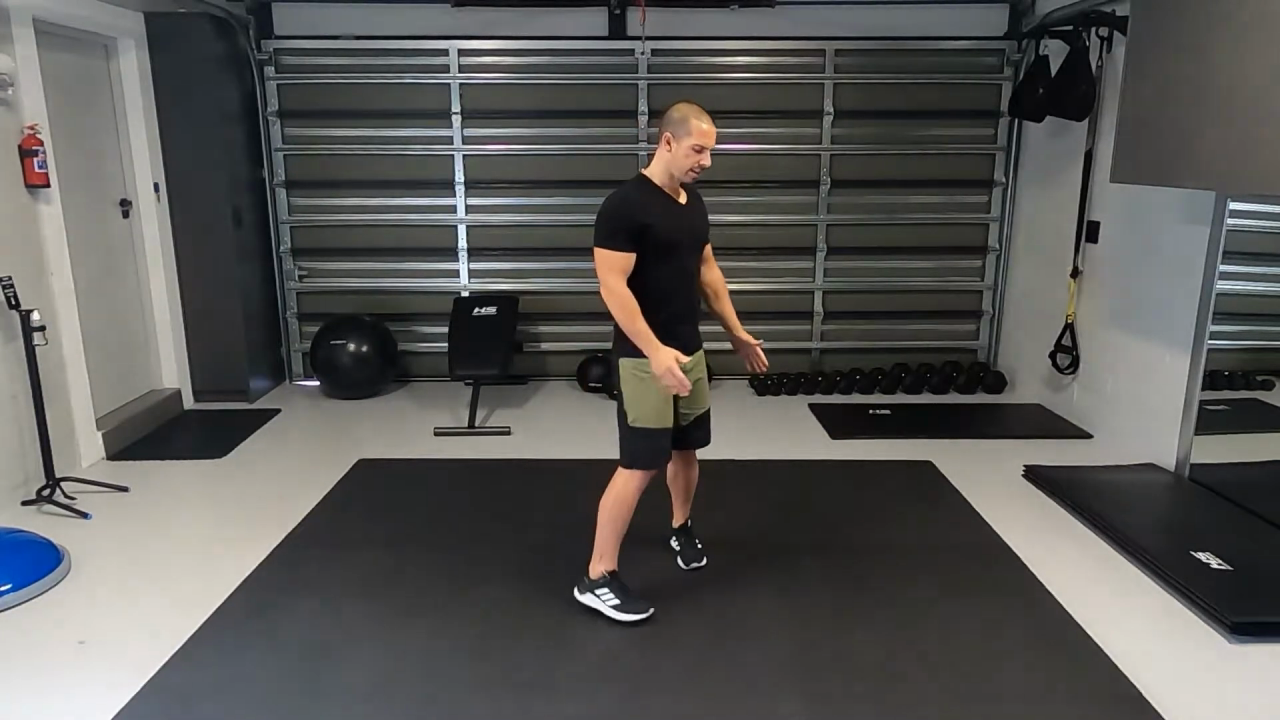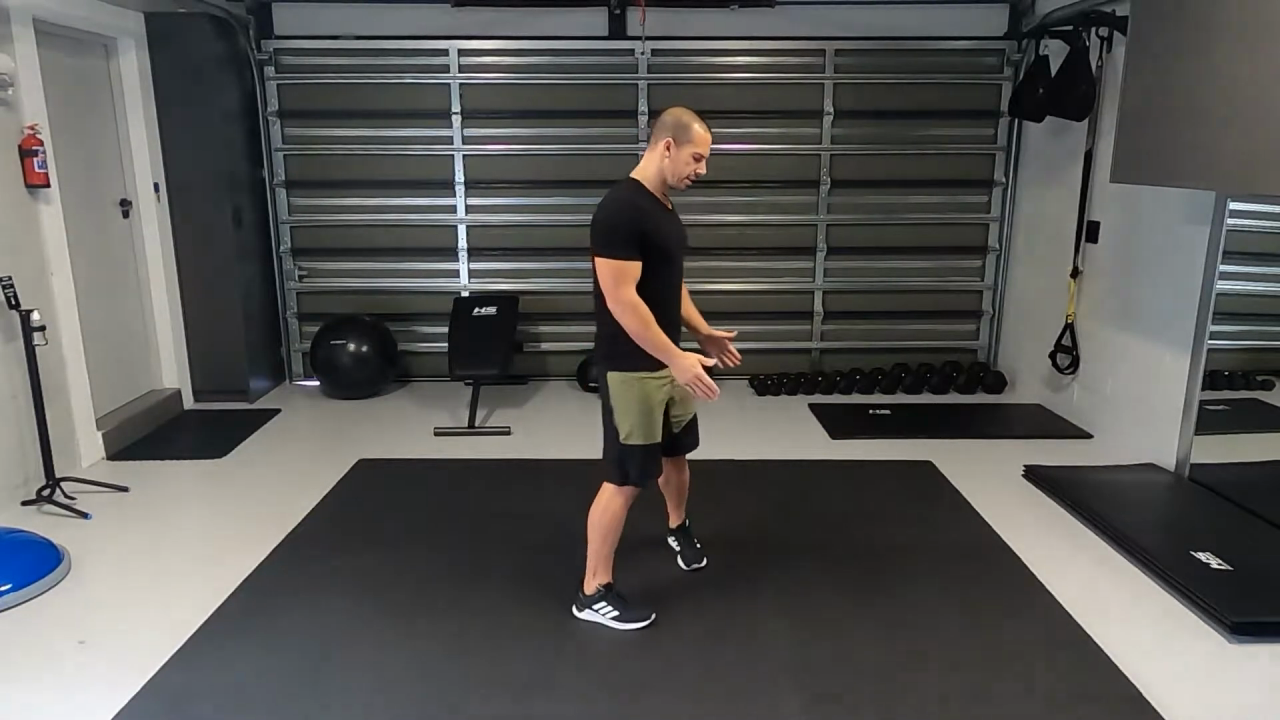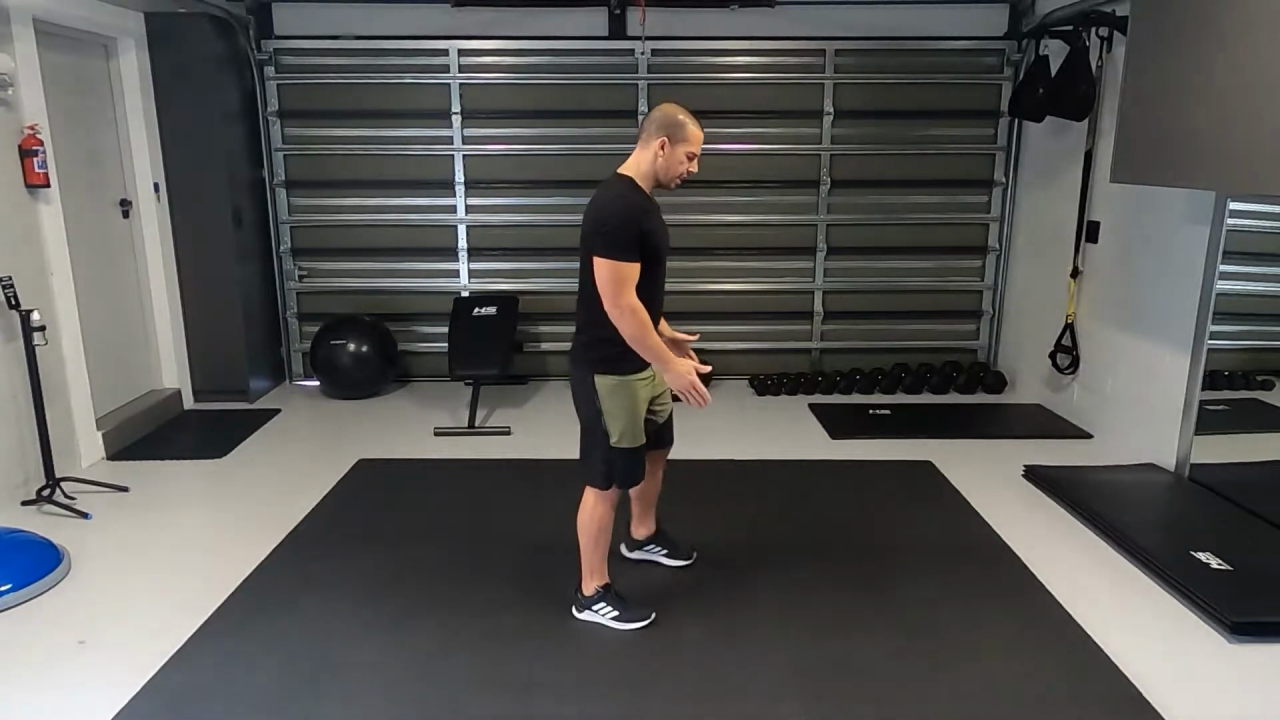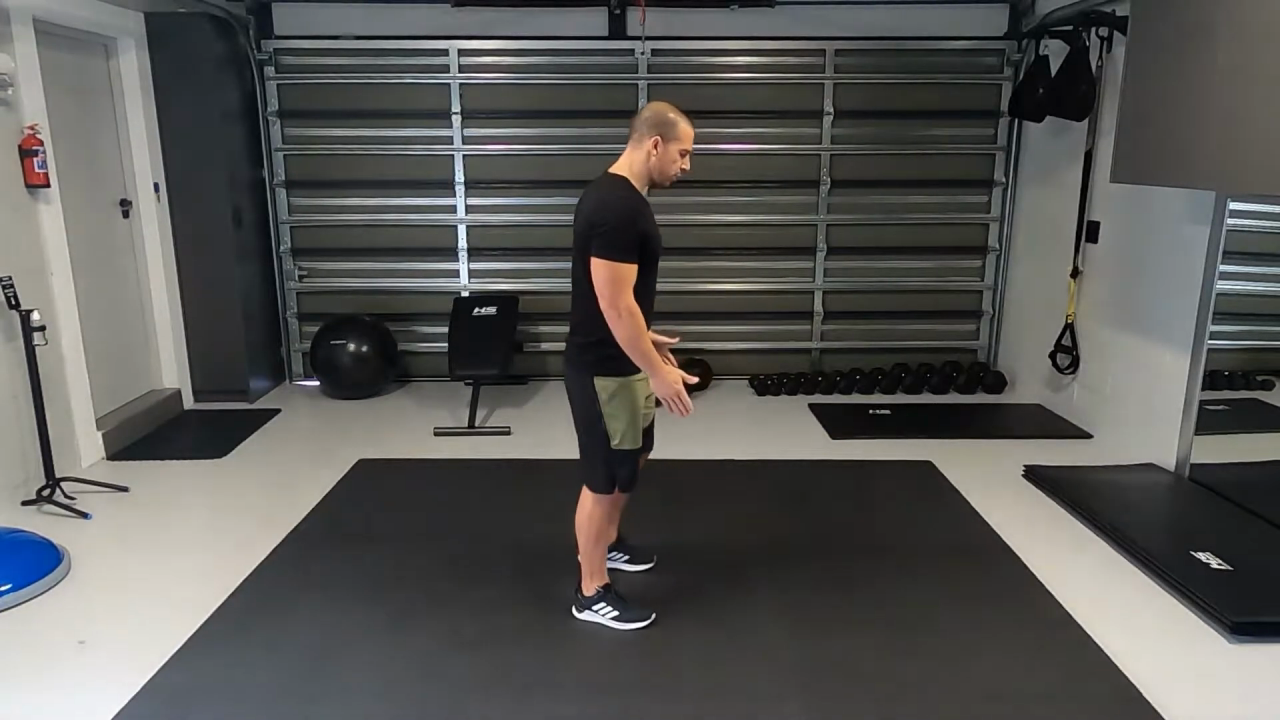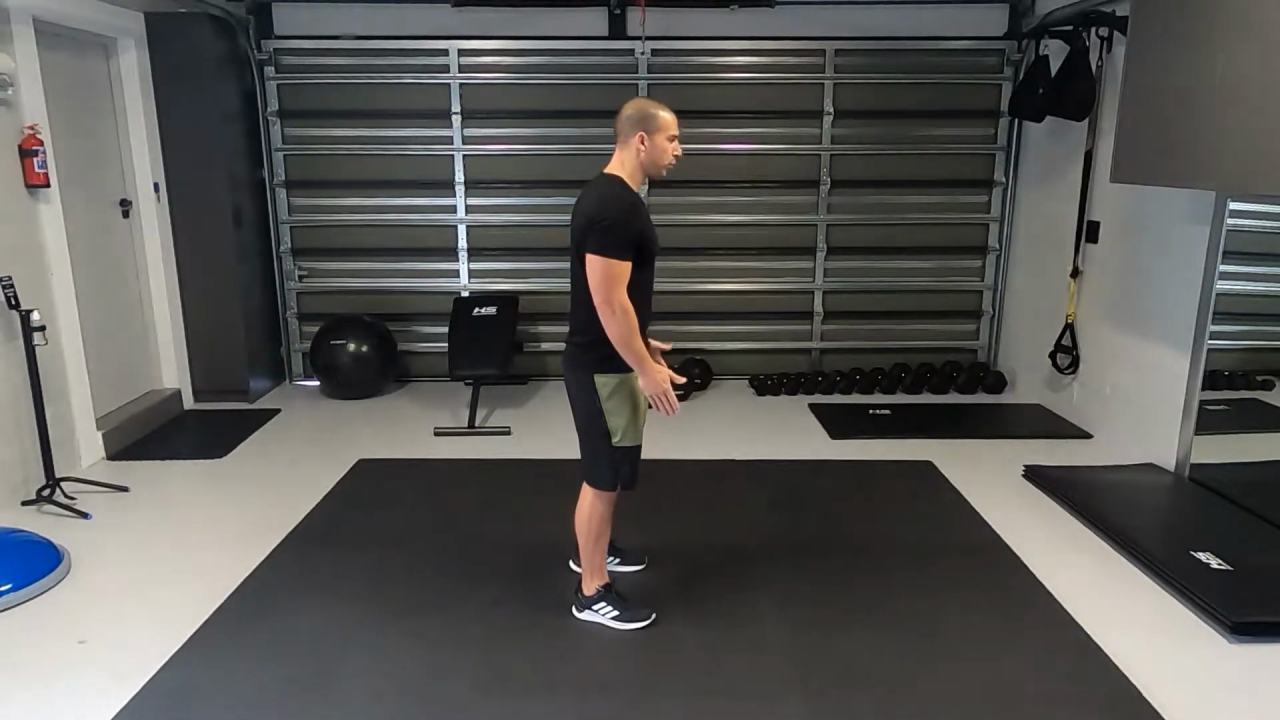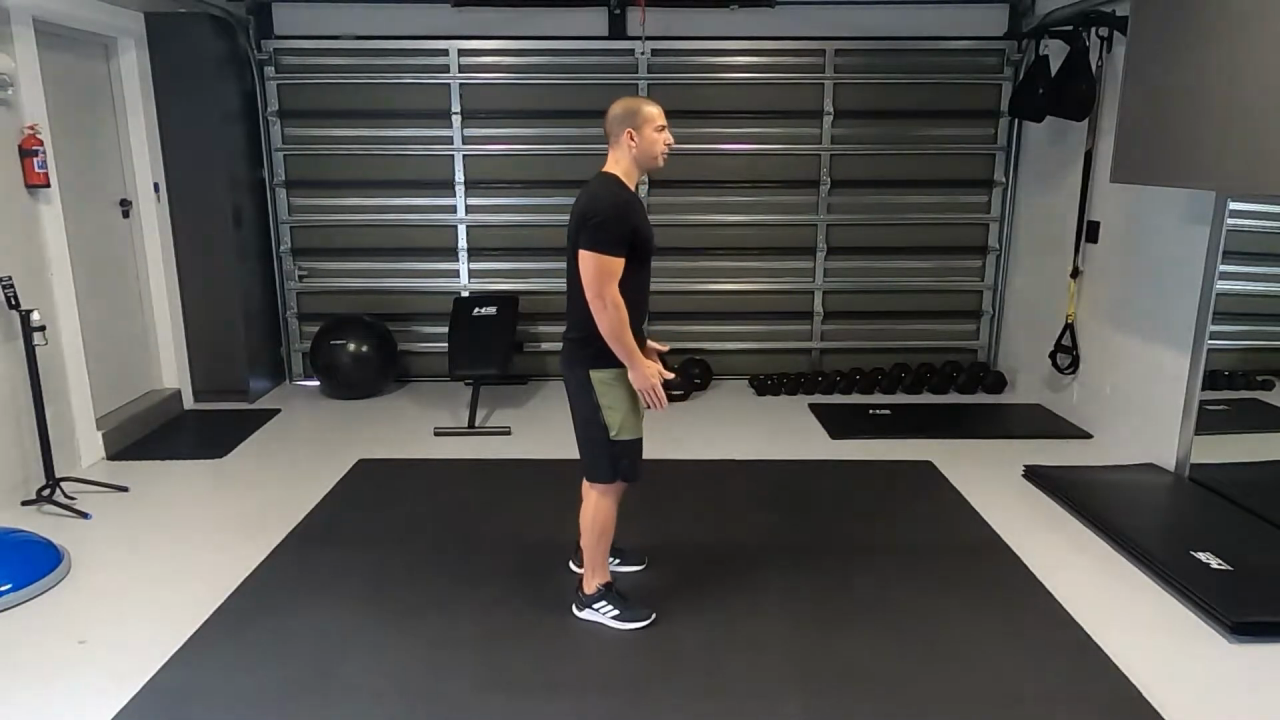
dt=0.2s
person 1, frame 1
left shoulder: (693, 201)
right shoulder: (625, 204)
left elbow: (706, 271)
right elbow: (613, 286)
left wrist: (735, 331)
right wrist: (653, 352)
left hip: (685, 350)
right hip: (644, 356)
left knee: (685, 448)
right knee: (640, 464)
left ankle: (681, 528)
right ankle: (598, 577)
person 1, frame 2
left shoulder: (661, 203)
right shoulder: (622, 210)
right elbow: (620, 298)
left wrist: (701, 332)
right wrist: (676, 359)
left hip: (662, 360)
right hip: (629, 367)
left knee: (676, 452)
right knee: (626, 478)
left ankle: (677, 527)
right ankle: (594, 592)
person 1, frame 3
left shoulder: (634, 198)
right shoulder: (620, 209)
right elbow: (618, 303)
left wrist: (663, 334)
right wrist: (669, 365)
left hip: (634, 360)
right hip: (609, 367)
left knee: (654, 448)
right knee: (608, 479)
left ankle: (644, 534)
right ankle: (592, 593)
person 1, frame 4
left shoulder: (613, 195)
right shoulder: (620, 210)
right elbow: (615, 305)
left wrist: (647, 340)
right wrist: (658, 372)
left hip: (616, 359)
right hip: (604, 367)
left knee: (624, 464)
right knee: (606, 479)
left ankle: (605, 545)
right ankle: (592, 593)
person 1, frame 5
left shoulder: (609, 196)
right shoulder: (616, 208)
right elbow: (609, 302)
left wrist: (642, 346)
right wrist: (645, 369)
left hip: (609, 358)
right hip: (603, 366)
left knee: (608, 469)
right knee: (606, 477)
left ankle: (592, 549)
right ankle: (593, 593)
person 1, frame 6
left shoulder: (616, 197)
right shoulder: (608, 204)
right elbow: (600, 294)
left wrist: (639, 346)
right wrist: (635, 363)
left hip: (610, 355)
right hip: (600, 362)
left knee: (604, 465)
right knee: (612, 473)
left ankle: (591, 549)
right ankle: (594, 591)
